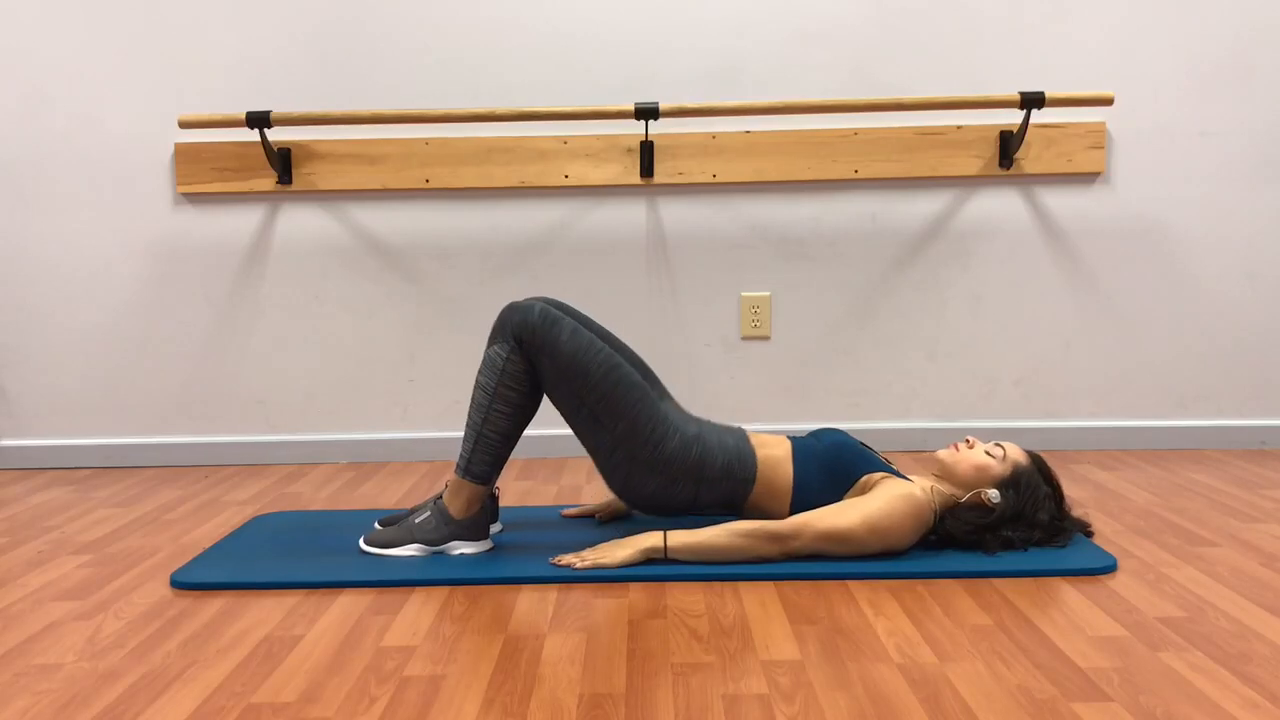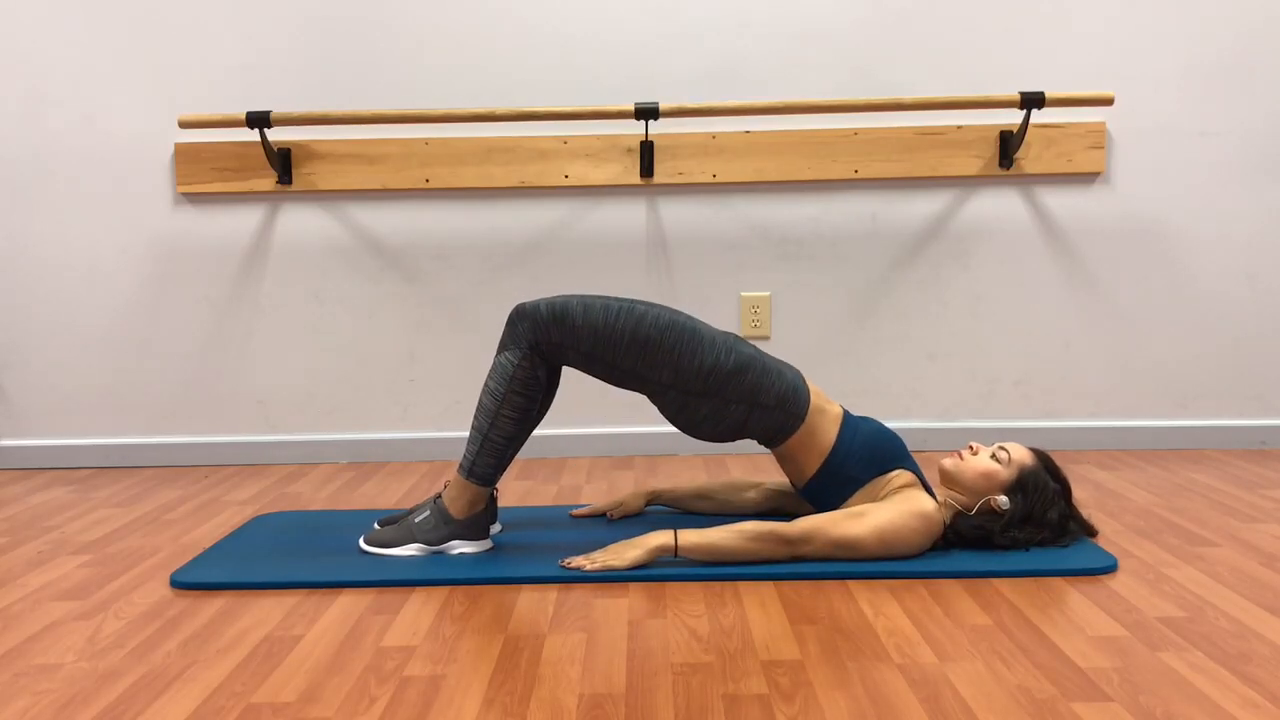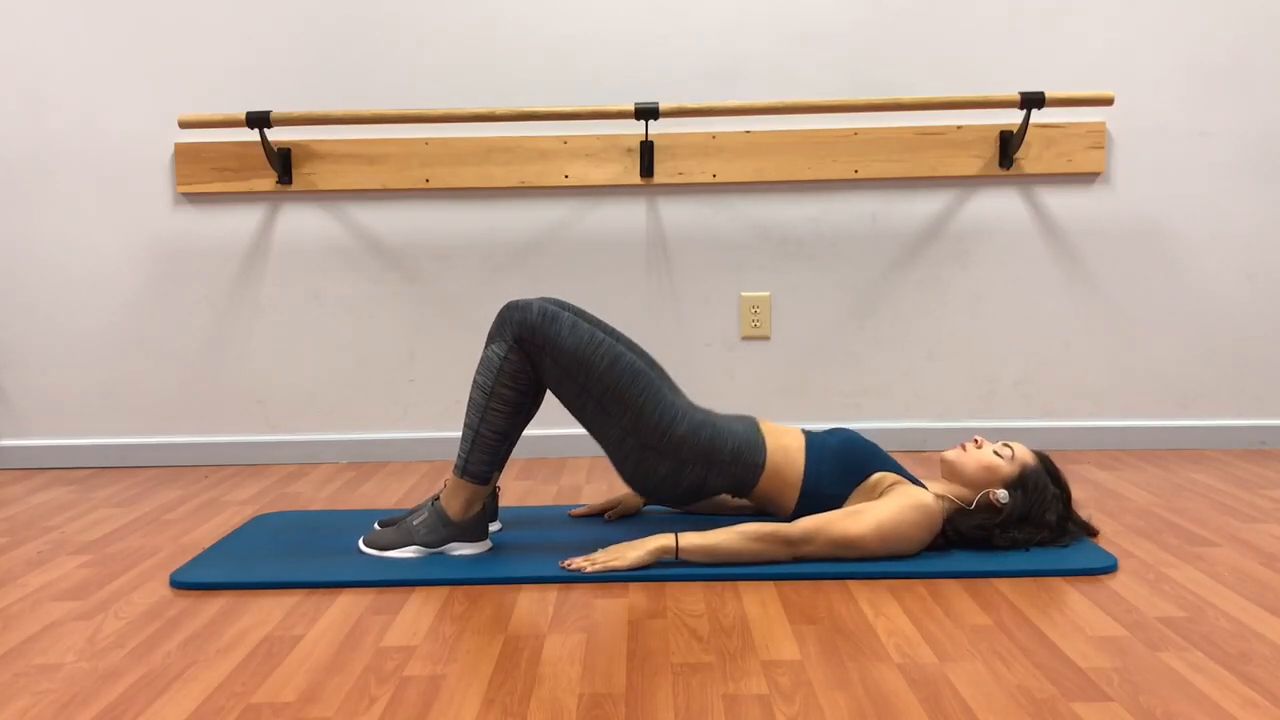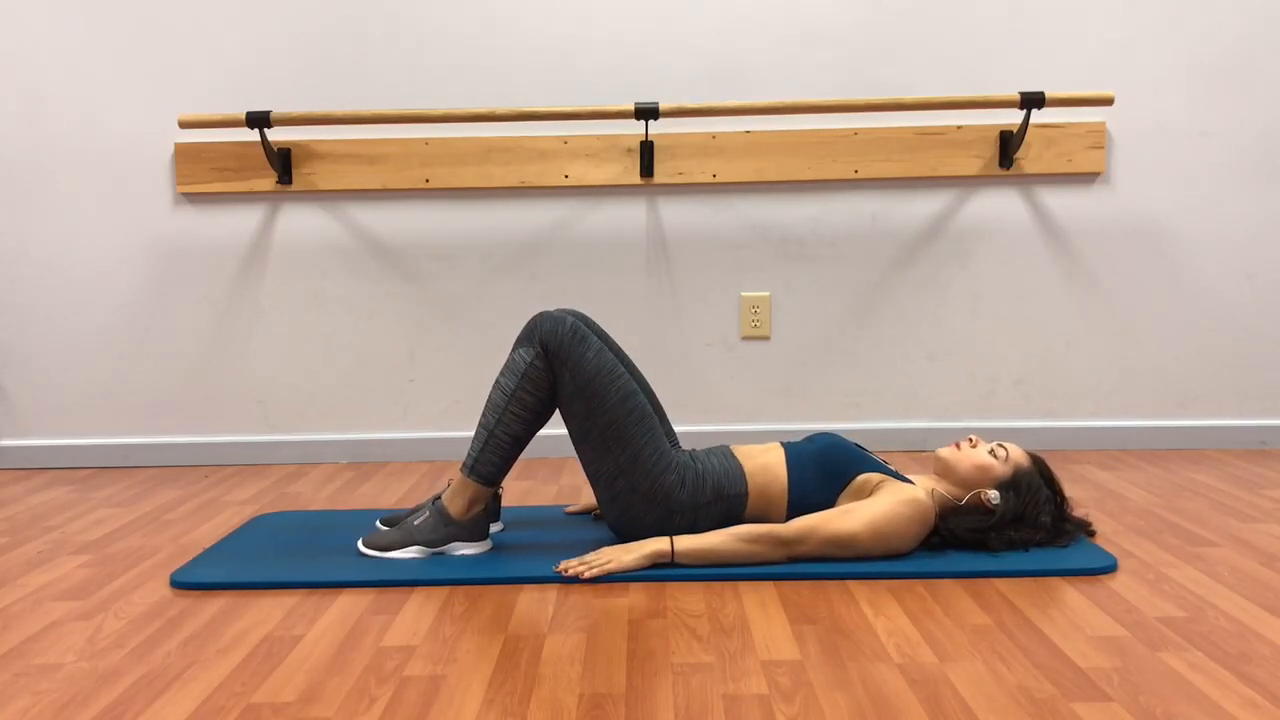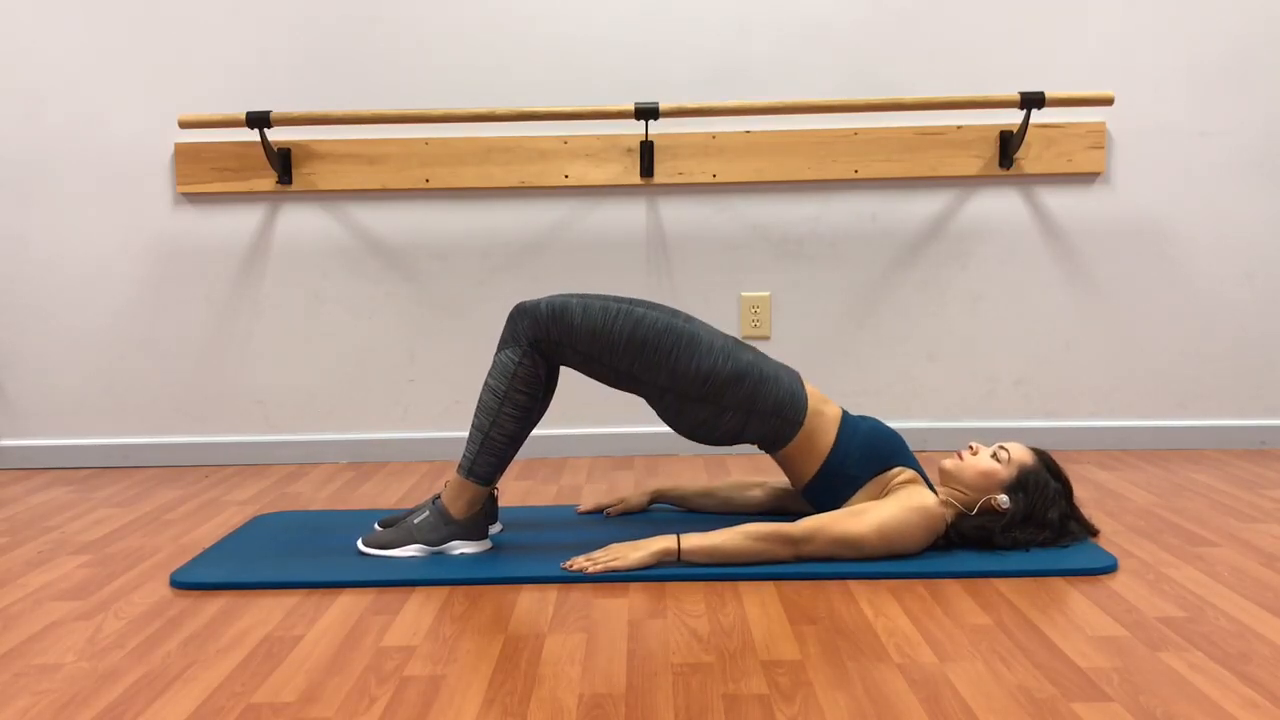
dt=1s
person 1, frame 1
left shoulder: (906, 513)
right shoulder: (897, 487)
left elbow: (780, 538)
left wrist: (647, 544)
right wrist: (637, 493)
left hip: (671, 462)
right hip: (681, 453)
left knee: (526, 323)
right knee: (534, 323)
left ankle: (458, 514)
right ankle: (467, 499)
person 1, frame 2
left shoulder: (918, 522)
right shoulder: (912, 499)
left elbow: (789, 540)
right elbow: (761, 498)
left wrist: (660, 543)
right wrist: (650, 496)
left knee: (538, 326)
right knee: (539, 325)
left ankle: (461, 514)
right ankle: (465, 498)
person 1, frame 3
left shoulder: (916, 519)
right shoulder: (910, 496)
left elbow: (789, 540)
left wrist: (661, 545)
right wrist: (648, 494)
left hip: (683, 451)
right hip: (697, 451)
left knee: (525, 323)
right knee: (530, 323)
left ankle: (457, 514)
right ankle: (464, 500)
person 1, frame 4
left shoulder: (909, 514)
right shoulder: (897, 489)
left elbow: (785, 539)
left wrist: (655, 548)
right wrist: (631, 497)
left hip: (667, 497)
right hip: (680, 477)
left knee: (556, 334)
right knee: (559, 334)
left ankle: (457, 515)
right ankle: (469, 499)
person 1, frame 5
left shoulder: (921, 519)
right shoulder: (915, 496)
left elbow: (792, 541)
left wrist: (663, 547)
right wrist: (656, 494)
left knee: (536, 325)
right knee: (538, 325)
left ankle: (459, 515)
right ankle: (467, 500)
